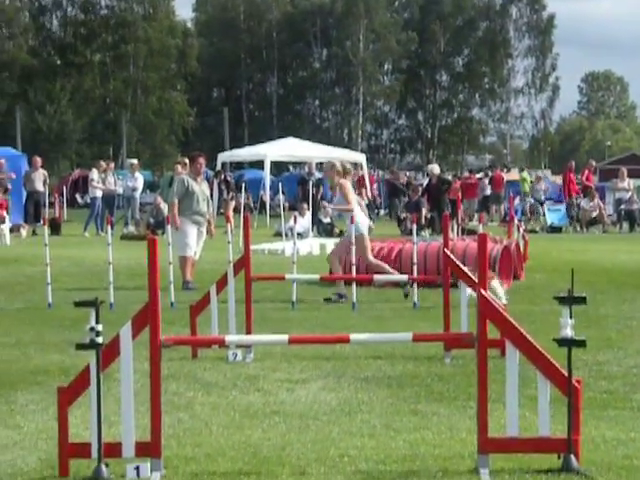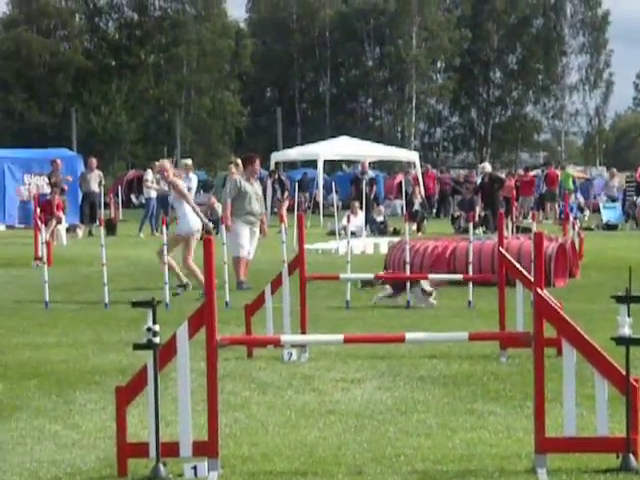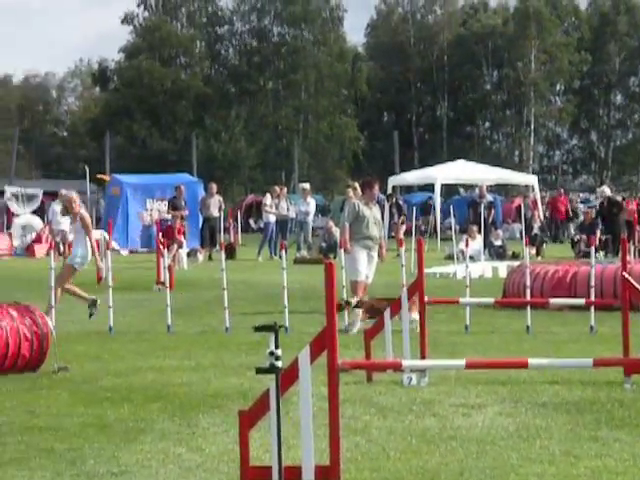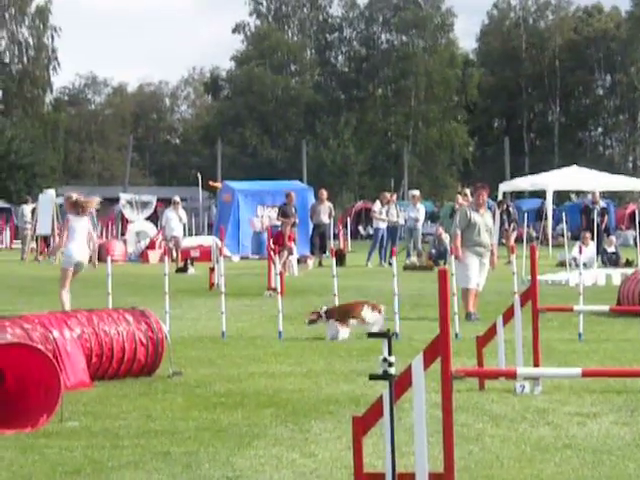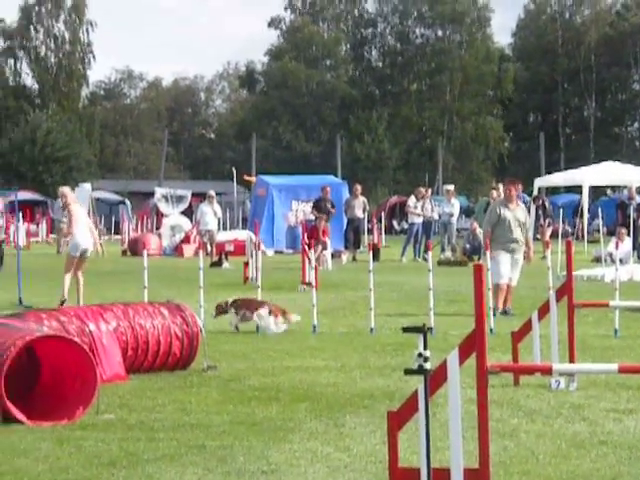
dt=0.7s
person 1, frame 1
left shoulder: (205, 183)
right shoulder: (183, 179)
left elbow: (208, 205)
right elbow: (174, 199)
left wrist: (211, 223)
right wrist: (175, 217)
left hip: (201, 223)
right hip: (186, 221)
left knee: (195, 253)
right knee: (187, 251)
left ankle: (190, 280)
right ankle: (186, 281)
person 1, frame 2
left shoulder: (257, 183)
right shoulder: (236, 180)
left elbow: (261, 205)
right elbow: (227, 200)
left wrist: (263, 222)
right wrist: (227, 218)
left hip: (255, 223)
right hip: (240, 221)
left knee: (249, 254)
right knee: (241, 252)
left ankle: (245, 280)
right ankle: (240, 281)
person 1, frame 3
left shoulder: (376, 208)
right shoulder: (354, 204)
left elbow: (380, 229)
right elbow: (345, 223)
left wrist: (382, 246)
right wrist: (345, 241)
left hip: (373, 247)
right hip: (358, 245)
left knee: (367, 278)
right knee: (358, 276)
left ankle: (362, 305)
right ankle: (357, 307)
person 1, frame 4
left shoulder: (488, 214)
right shoulder: (465, 211)
left elbow: (491, 235)
right elbow: (457, 230)
left wrist: (494, 253)
right wrist: (457, 248)
left hip: (484, 254)
right hip: (469, 252)
left knee: (478, 285)
right knee: (469, 283)
left ankle: (474, 311)
right ankle: (469, 312)
person 1, frame 5
left shoulder: (522, 208)
right shoulder: (496, 206)
left elbow: (527, 230)
right elbow: (487, 227)
left wrist: (529, 248)
right wrist: (487, 246)
left hip: (517, 250)
right hip: (500, 248)
left knee: (511, 281)
right knee: (501, 279)
left ankle: (507, 307)
right ankle: (498, 307)
person 2, frame 1
left shoulder: (342, 184)
right shoulder: (338, 185)
left elbow: (351, 207)
right elbow: (356, 200)
left wrist: (332, 208)
right wrist: (361, 216)
left hip: (358, 226)
right hip: (354, 226)
left knee: (369, 261)
right knee: (333, 257)
right ankle: (341, 292)
person 2, frame 2
left shoulder: (175, 182)
right shoulder: (174, 183)
left elbow: (190, 202)
left wrist: (203, 219)
left hip: (188, 224)
right hip: (193, 224)
left knee: (161, 253)
right knee: (187, 261)
left ankle: (184, 282)
person 2, frame 3
left shoulder: (83, 216)
right shoulder: (74, 215)
left elbow: (91, 238)
left wrist: (97, 260)
left hip: (79, 255)
right hip: (76, 254)
left knee: (57, 283)
right knee: (64, 285)
left ankle: (48, 314)
right ankle: (91, 300)
person 2, frame 4
left shoulder: (68, 218)
right shoulder: (86, 219)
left elbow: (62, 240)
right elbow: (94, 239)
left wrist: (53, 252)
right wrist: (94, 258)
left hip: (71, 254)
right hip: (84, 255)
left knee: (63, 288)
right knee: (65, 286)
right ankle: (65, 309)
person 2, frame 5
left shoulder: (70, 208)
right shoulder: (82, 208)
left elbow: (71, 229)
right elbow: (91, 227)
right wrist: (97, 243)
left hip: (77, 242)
right hip: (89, 242)
left knee: (67, 272)
right knee: (78, 271)
left ankle: (64, 297)
right ankle: (80, 302)
